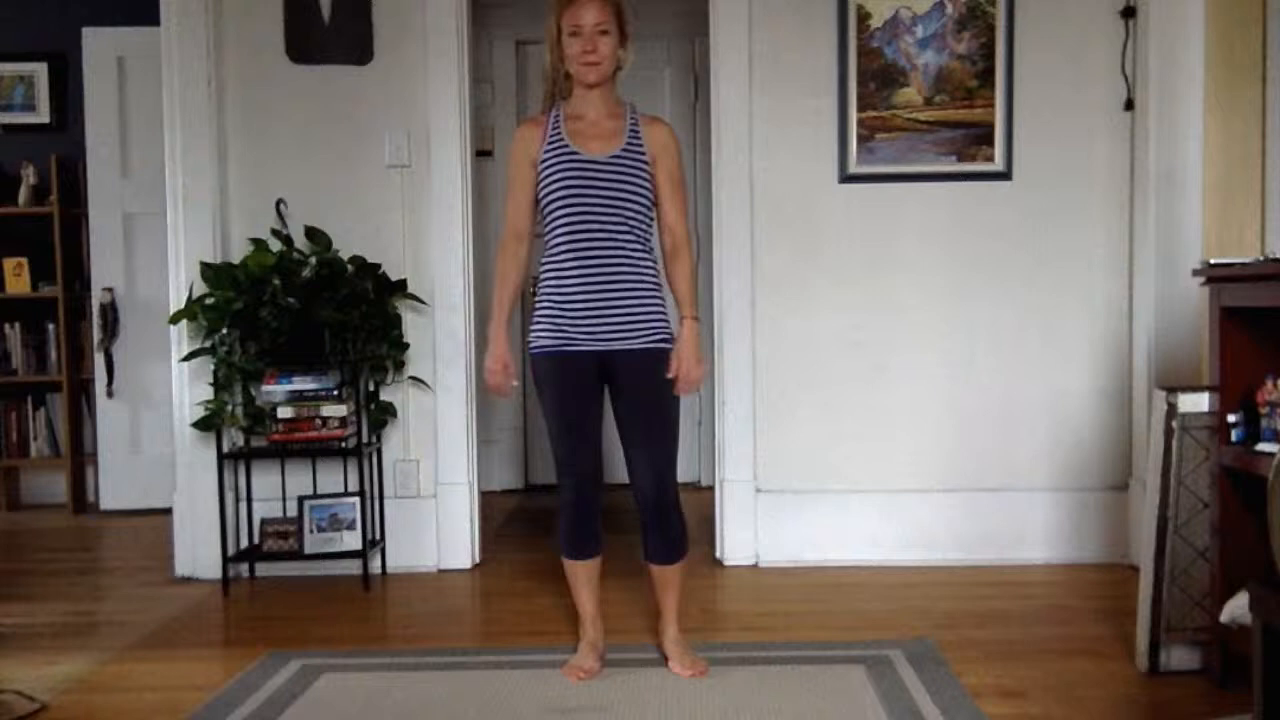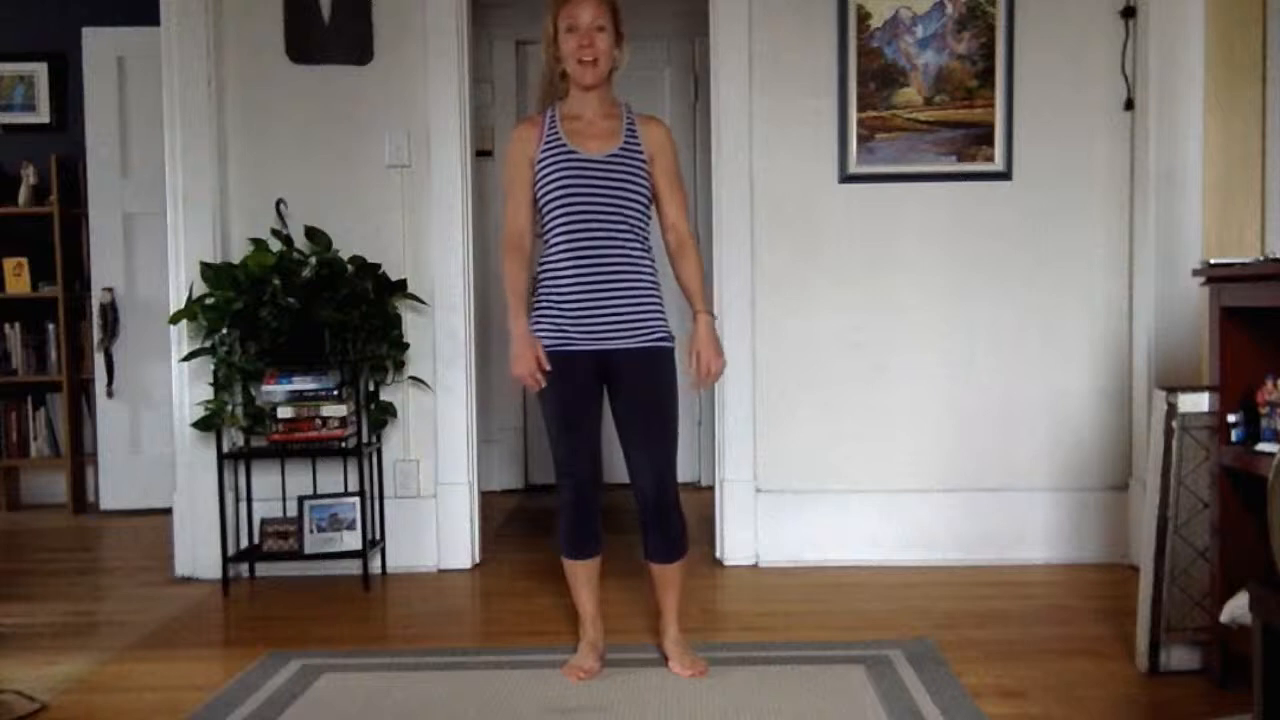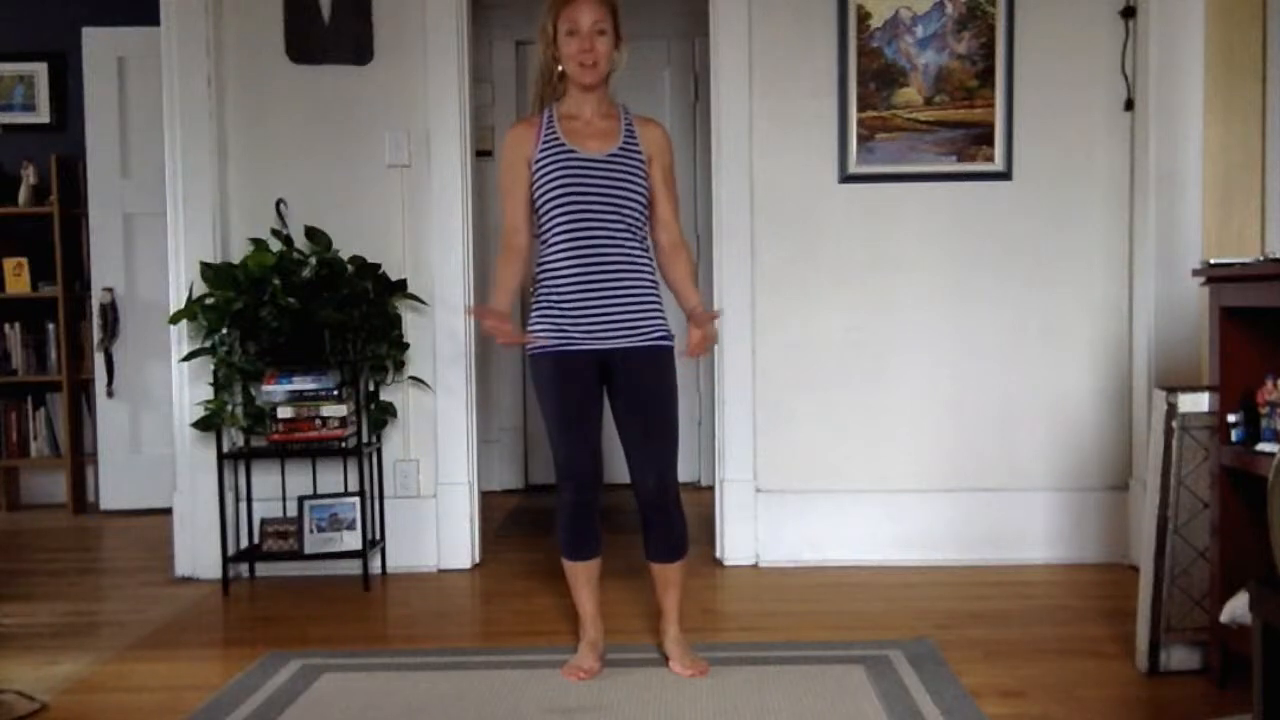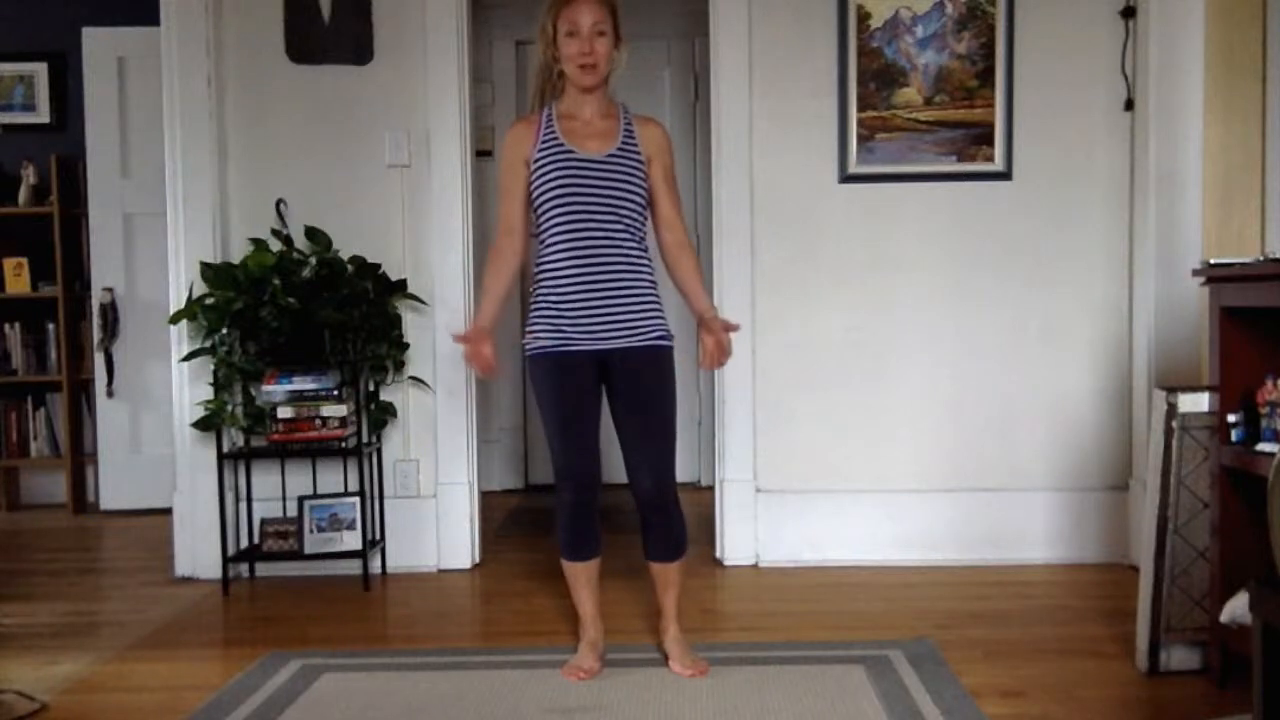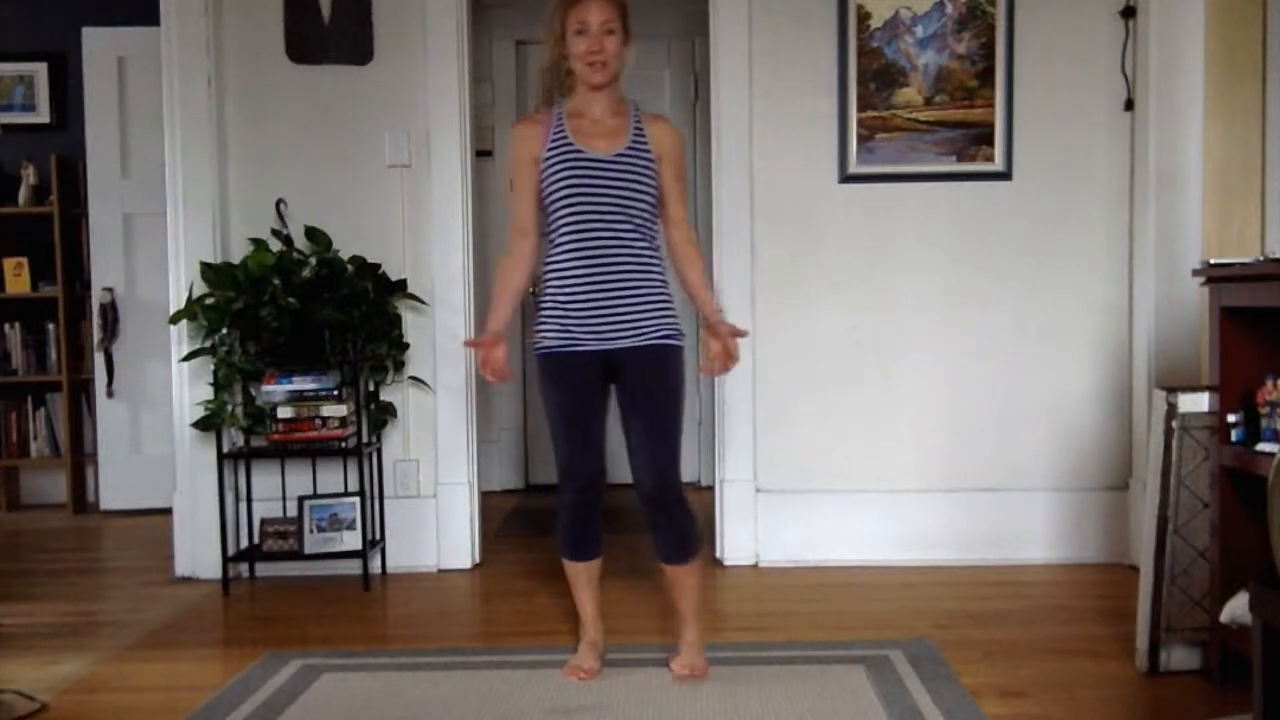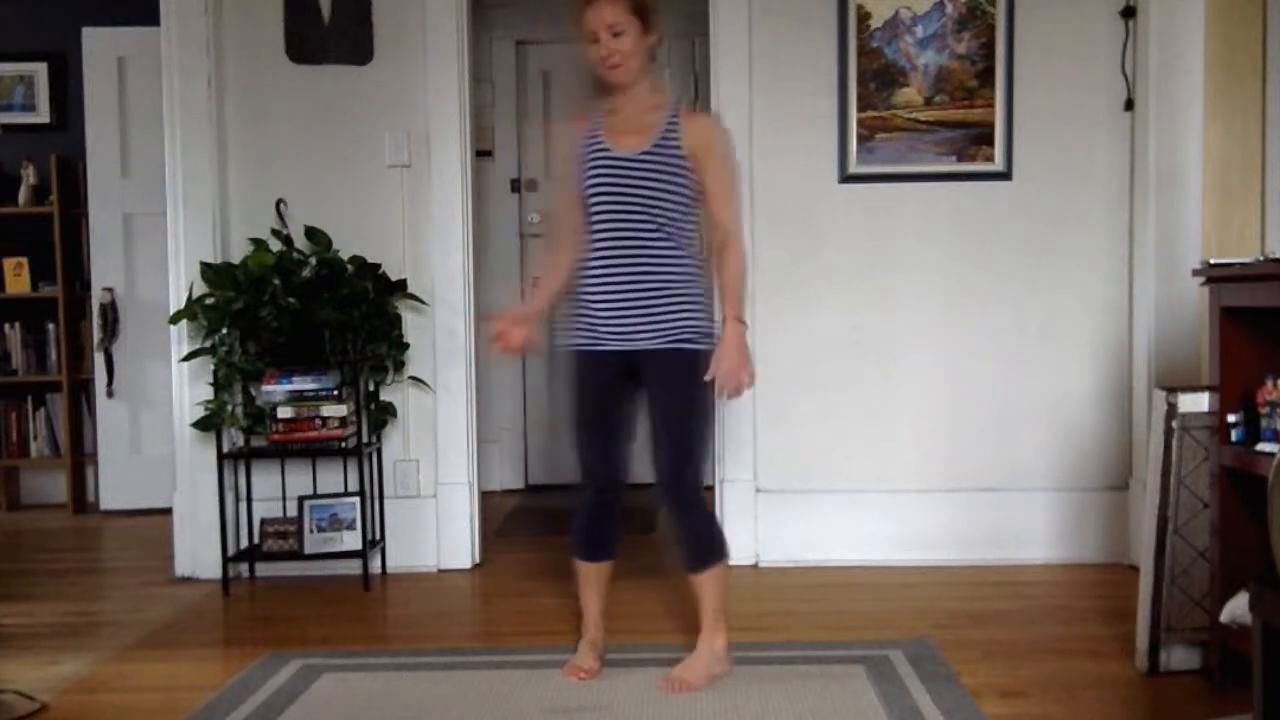
dt=0.3s
person 1, frame 1
left shoulder: (655, 136)
right shoulder: (534, 137)
left elbow: (676, 238)
right elbow: (514, 239)
left wrist: (688, 327)
right wrist: (497, 332)
left hip: (642, 336)
right hip: (562, 338)
left knee: (656, 485)
right knee: (577, 483)
left ankle: (671, 631)
right ankle: (590, 634)
person 1, frame 2
left shoulder: (651, 134)
right shoulder: (530, 136)
left elbow: (679, 233)
right elbow: (517, 240)
left wrist: (703, 319)
right wrist: (519, 327)
left hip: (640, 335)
right hip: (563, 336)
left knee: (656, 483)
right knee: (577, 483)
left ankle: (671, 630)
right ankle: (590, 633)
person 1, frame 3
left shoulder: (648, 136)
right shoulder: (527, 138)
left elbow: (669, 238)
right elbow: (516, 239)
left wrist: (697, 311)
right wrist: (499, 309)
left hip: (640, 335)
right hip: (560, 338)
left knee: (657, 483)
right knee: (577, 484)
left ankle: (672, 630)
right ankle: (590, 634)
person 1, frame 4
left shoulder: (648, 135)
right shoulder: (525, 137)
left elbow: (673, 236)
right elbow: (510, 238)
left wrist: (707, 316)
right wrist: (483, 324)
left hip: (639, 334)
right hip: (559, 337)
left knee: (655, 483)
right knee: (575, 483)
left ankle: (672, 628)
right ankle: (590, 633)
person 1, frame 5
left shoulder: (657, 133)
right shoulder: (535, 135)
left elbow: (681, 236)
right elbow: (523, 239)
left wrist: (713, 319)
right wrist: (496, 327)
left hip: (648, 334)
right hip: (567, 337)
left knee: (658, 482)
right knee: (579, 483)
left ankle: (689, 628)
right ankle: (590, 633)
person 1, frame 6
left shoulder: (695, 129)
right shoulder: (583, 133)
left elbow: (725, 235)
right elbow: (573, 237)
left wrist: (733, 327)
right wrist: (530, 311)
left hip: (676, 335)
right hip: (599, 337)
left knee: (680, 484)
right knee: (598, 483)
left ankle: (713, 641)
right ankle: (592, 632)
